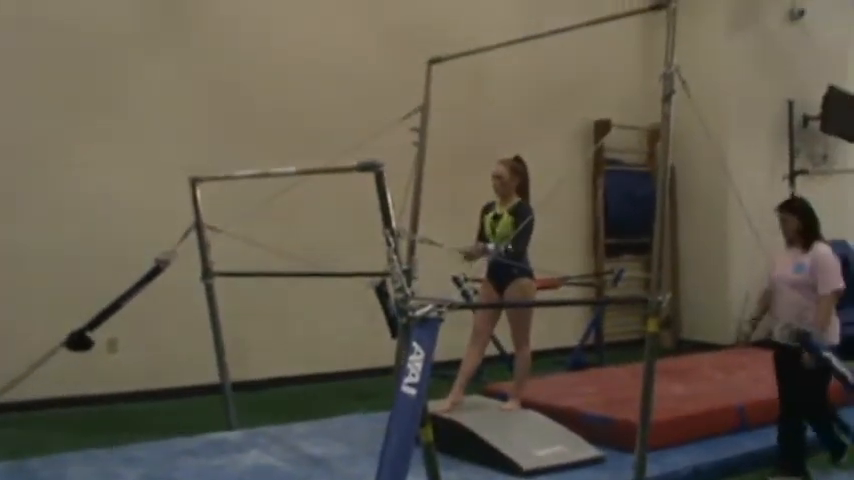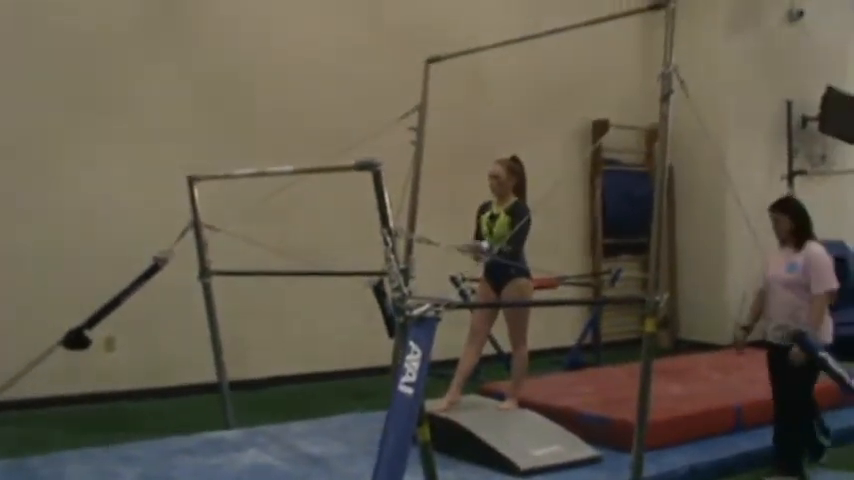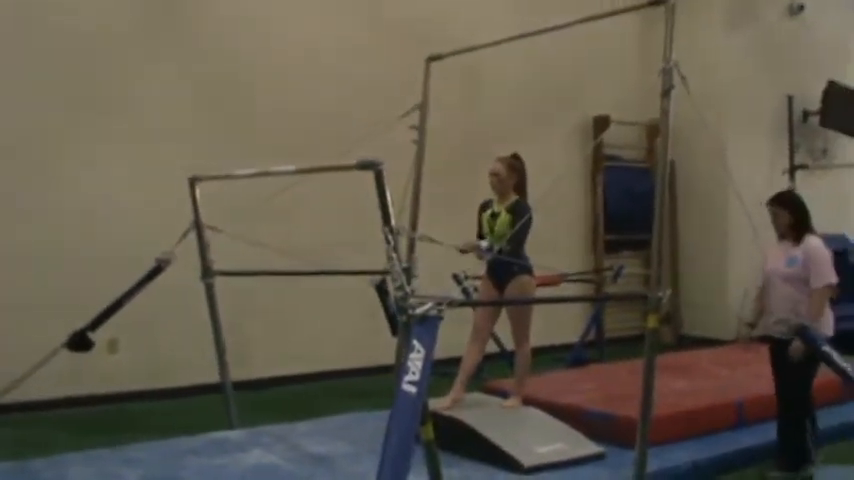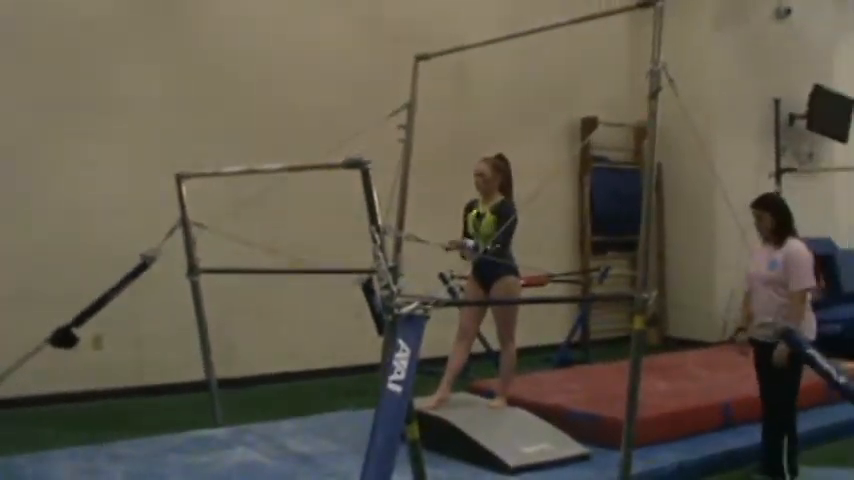
dt=0.1s
person 1, frame 1
left shoulder: (821, 255)
right shoulder: (784, 254)
left elbow: (828, 301)
right elbow: (772, 292)
left wrist: (814, 343)
right wrist: (755, 320)
left hip: (816, 344)
right hip: (785, 342)
left knee: (813, 402)
right knee: (789, 405)
left ankle: (840, 444)
person 1, frame 2
left shoulder: (814, 254)
right shoulder: (776, 253)
left elbow: (821, 301)
right elbow: (765, 293)
right wrist: (747, 326)
left hip: (809, 343)
right hip: (778, 341)
left knee: (798, 402)
right knee: (782, 405)
left ankle: (820, 446)
person 1, frame 3
left shoulder: (813, 248)
right shoulder: (775, 248)
left elbow: (820, 296)
right elbow: (766, 289)
left wrist: (803, 337)
right wrist: (754, 323)
right hip: (779, 335)
left knee: (797, 399)
right knee: (785, 400)
person 1, frame 4
left shoulder: (795, 251)
right shoulder: (760, 251)
left elbow: (799, 299)
left wrist: (786, 342)
right wrist: (744, 328)
left hip: (790, 341)
right hip: (764, 338)
left knee: (781, 405)
right knee: (770, 405)
person 2, frame 1
left shoulder: (523, 211)
right shoulder: (487, 210)
left elbow: (519, 249)
right elbow: (482, 244)
left wrist: (489, 248)
right wrist: (471, 251)
left hip: (517, 277)
right hip: (493, 276)
left knee: (520, 341)
right knee: (477, 336)
left ankle: (515, 398)
right ankle: (456, 393)
person 2, frame 2
left shoulder: (520, 211)
right shoulder: (484, 209)
left elbow: (514, 250)
right elbow: (479, 244)
left wrist: (483, 247)
right wrist: (475, 251)
left hip: (515, 277)
right hip: (490, 276)
left knee: (517, 340)
right knee: (475, 335)
left ankle: (512, 397)
right ankle: (453, 392)
person 2, frame 3
left shoulder: (521, 209)
right shoulder: (485, 208)
left elbow: (515, 247)
left wrist: (482, 246)
right wrist: (478, 250)
left hip: (517, 275)
right hip: (492, 274)
left knee: (520, 338)
right knee: (478, 334)
left ankle: (516, 395)
right ankle: (457, 391)
person 2, frame 4
left shoulder: (506, 209)
right shoulder: (471, 208)
left elbow: (500, 248)
right elbow: (468, 243)
left wrist: (467, 244)
right wrist: (463, 250)
left hip: (503, 275)
right hip: (478, 274)
left knee: (505, 338)
right knee: (463, 334)
left ankle: (502, 395)
right ankle: (443, 390)
